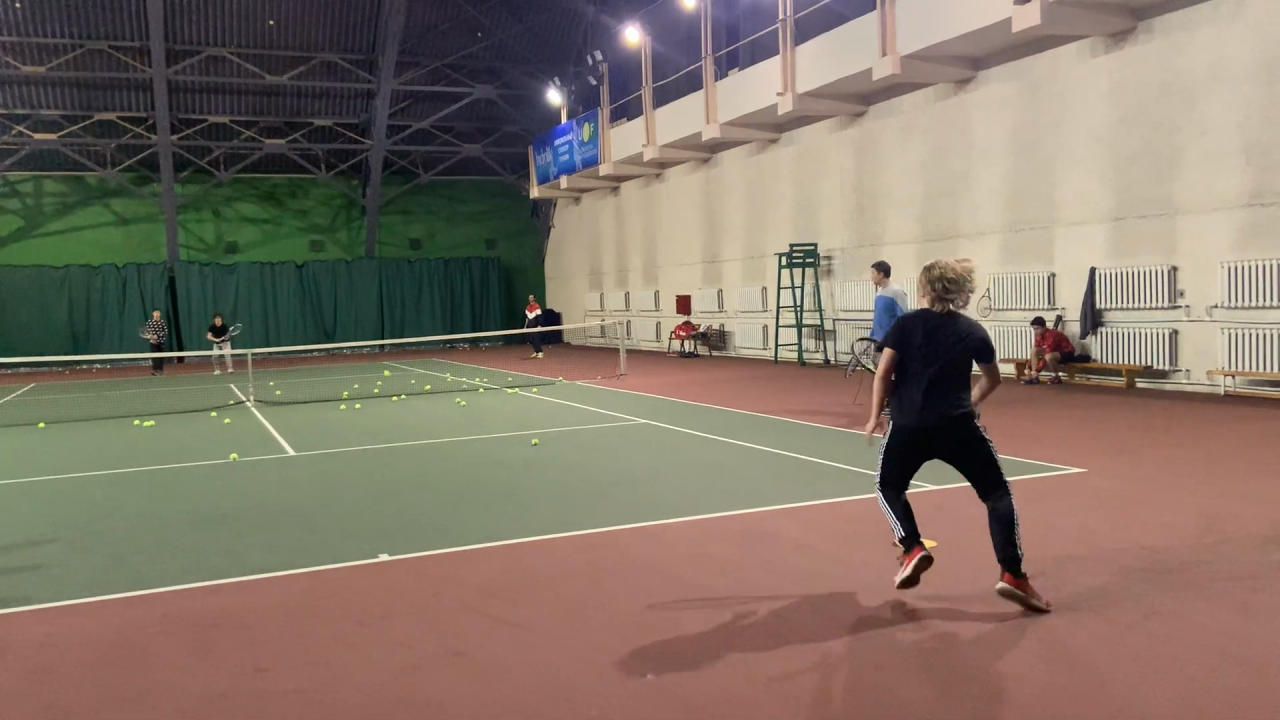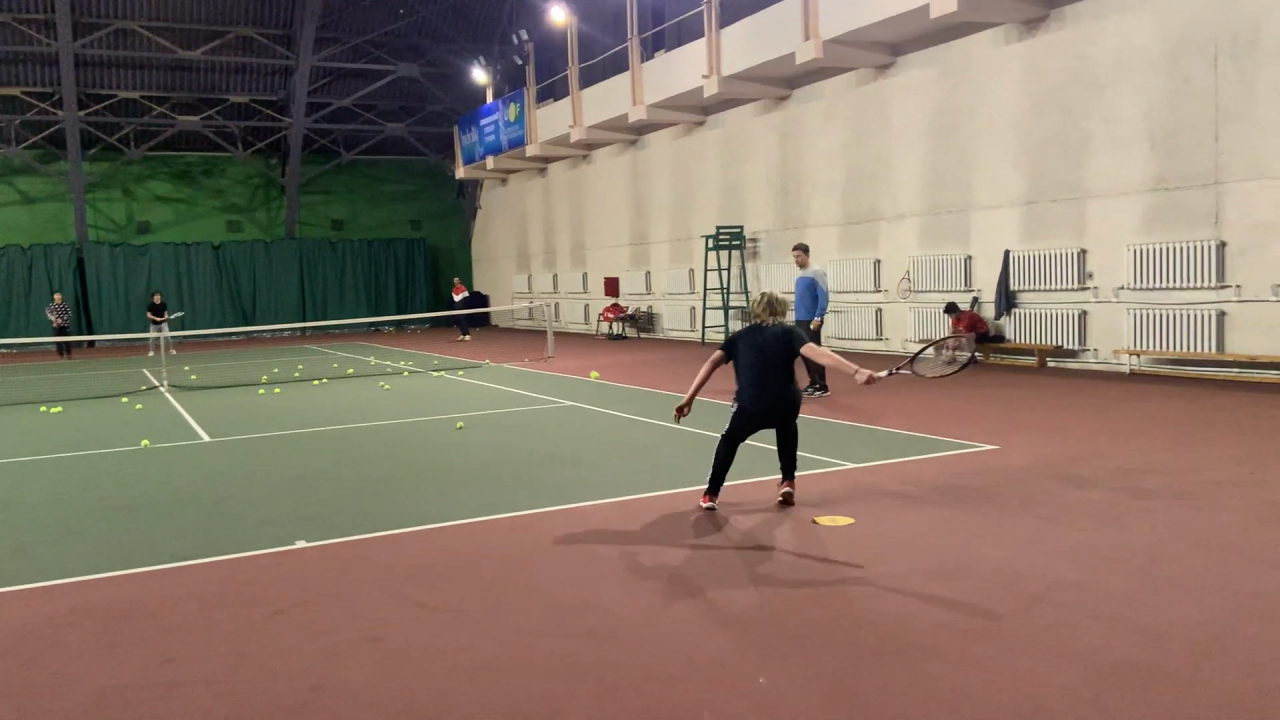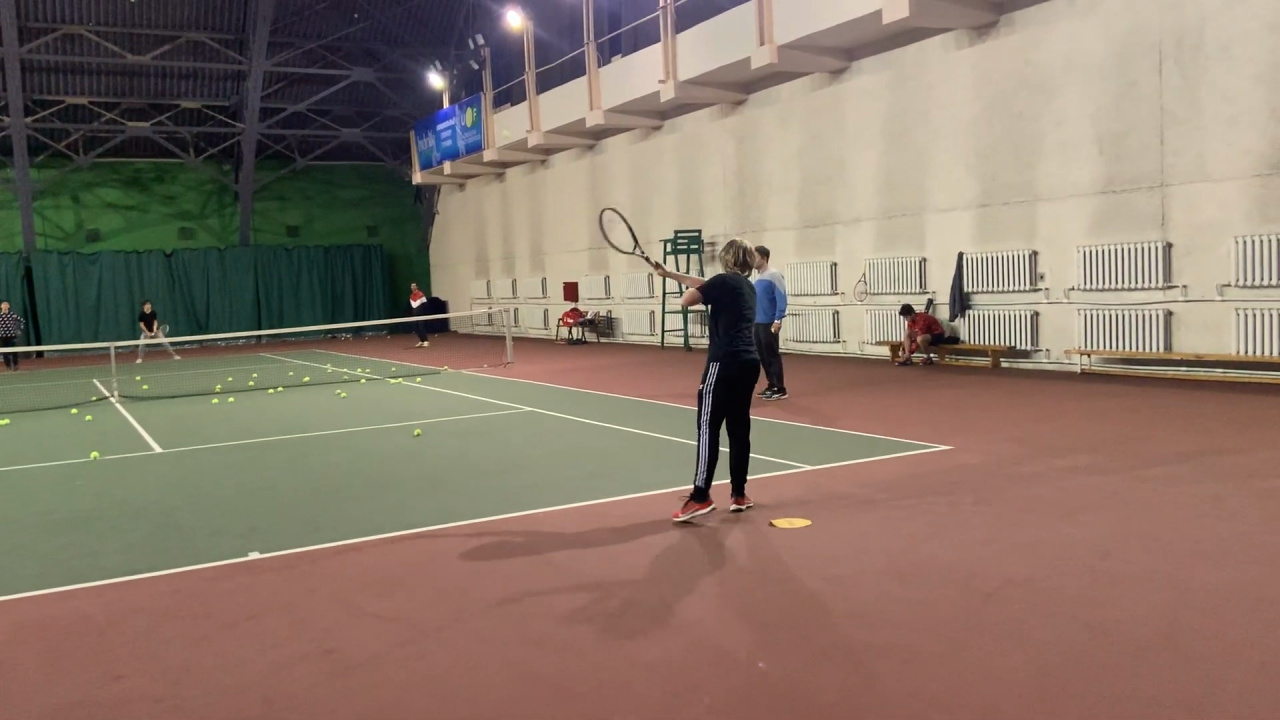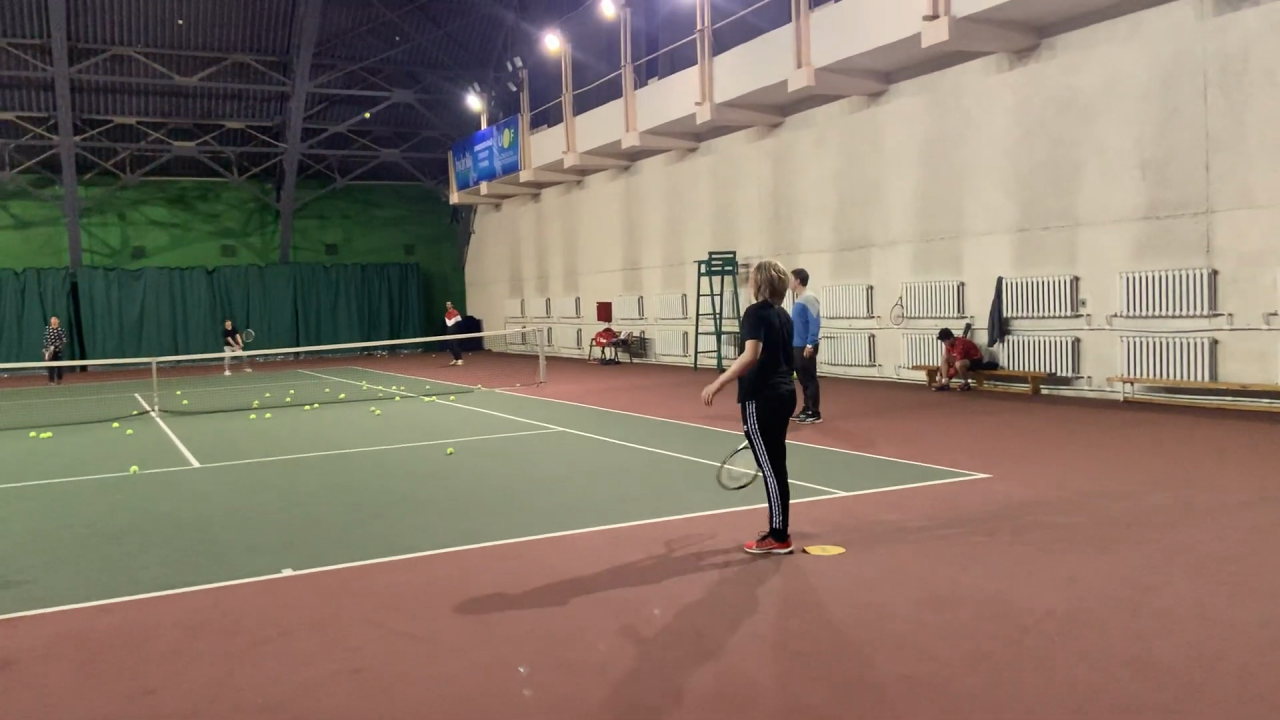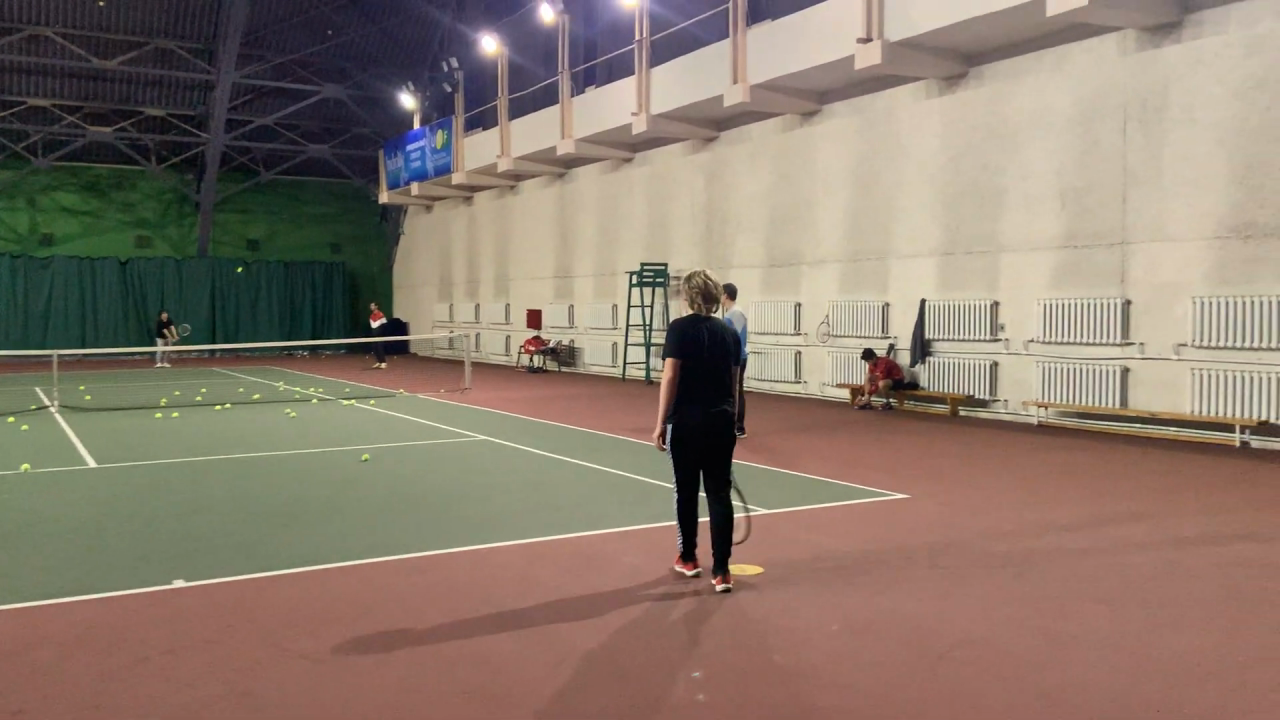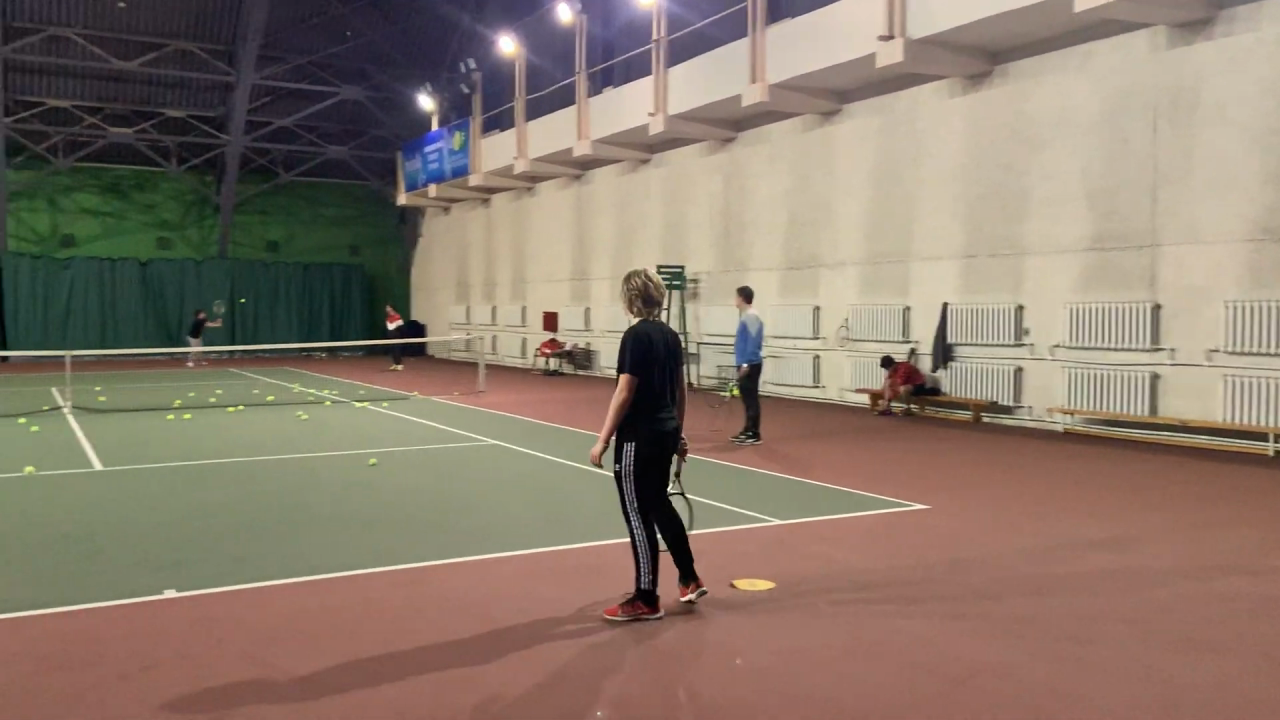
dt=0.7s
person 1, frame 1
left shoulder: (906, 323)
right shoulder: (972, 329)
left elbow: (884, 373)
right elbow: (993, 379)
left wrist: (876, 416)
left hip: (912, 425)
right hip: (959, 425)
left knee: (889, 487)
right knee: (997, 494)
left ankle: (913, 549)
right ankle: (1012, 575)
person 1, frame 2
left shoulder: (739, 337)
right shoulder: (789, 333)
left elbow: (711, 364)
right elbow: (816, 353)
left wrist: (689, 399)
right wrist: (856, 371)
left hip: (749, 406)
right hip: (786, 406)
left knee: (730, 439)
right knee: (787, 430)
left ankle: (711, 494)
right ankle: (787, 482)
person 1, frame 3
left shoulder: (723, 281)
right shoulder: (747, 286)
left elbow: (686, 301)
right elbow: (705, 286)
left wrist: (692, 292)
right wrist: (666, 272)
left hip: (725, 363)
right hip: (748, 362)
left knee: (707, 428)
right knee: (739, 428)
left ankle: (700, 497)
right ankle: (738, 494)
person 1, frame 4
left shoulder: (755, 312)
right shoulder: (783, 315)
left elbow: (751, 357)
left wrist: (718, 383)
left hip: (761, 399)
right hip: (783, 394)
left knee: (770, 465)
right knee: (775, 462)
left ankle: (779, 537)
right ankle: (778, 526)
person 1, frame 5
left shoulder: (680, 328)
right shoulder: (729, 333)
left elbow: (670, 377)
right elbow: (733, 381)
left wrist: (660, 423)
left hip: (686, 421)
right hip: (722, 421)
left knee: (685, 489)
right knee: (720, 493)
left ankle: (688, 557)
right ankle: (721, 571)
person 1, frame 6
left shoulder: (636, 336)
right shoulder: (670, 335)
left elbow: (624, 393)
right elbow: (680, 389)
left wrist: (603, 439)
right wrist: (678, 432)
left hip: (639, 437)
right hip: (665, 432)
left knee: (639, 514)
right knee: (658, 504)
left ankle: (646, 598)
right ankle: (690, 578)
